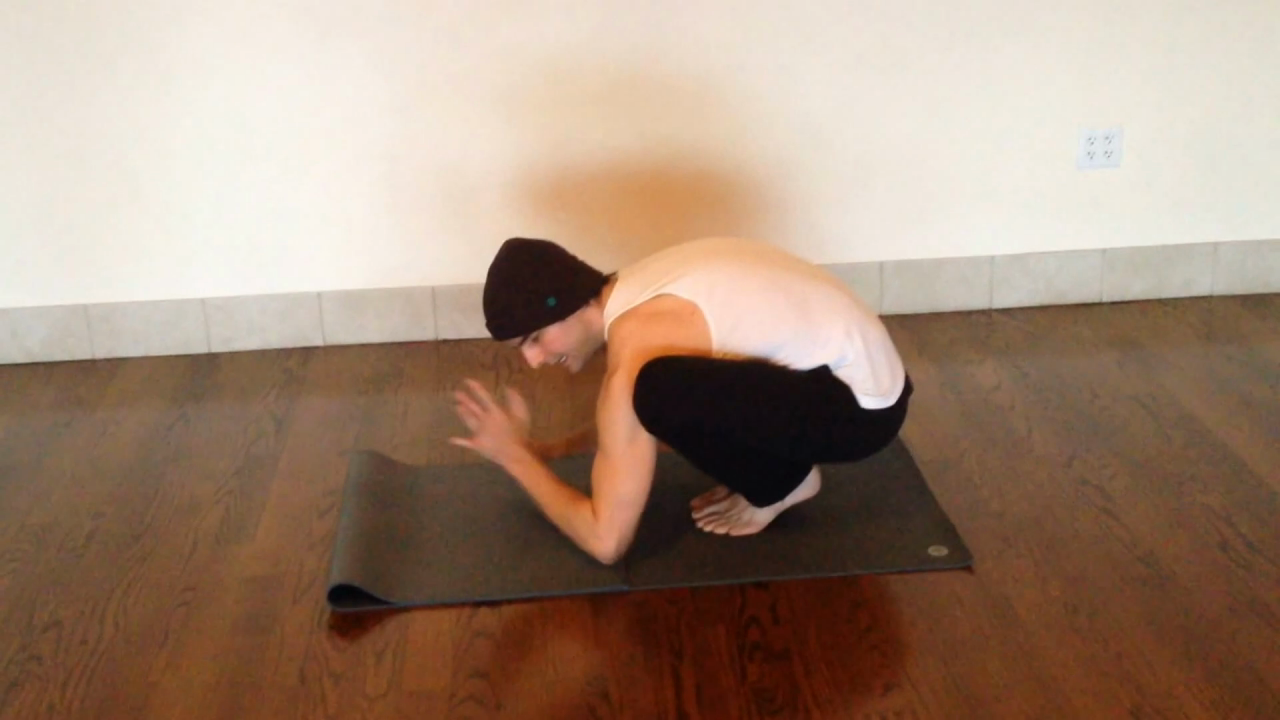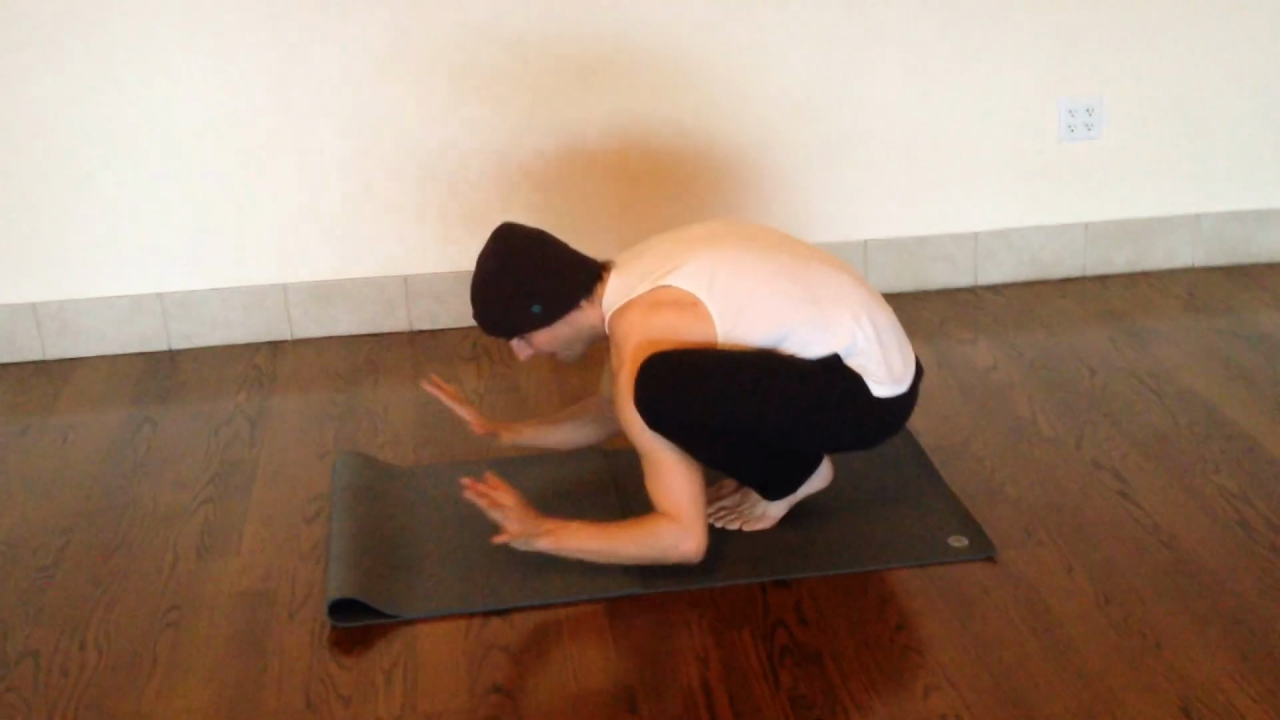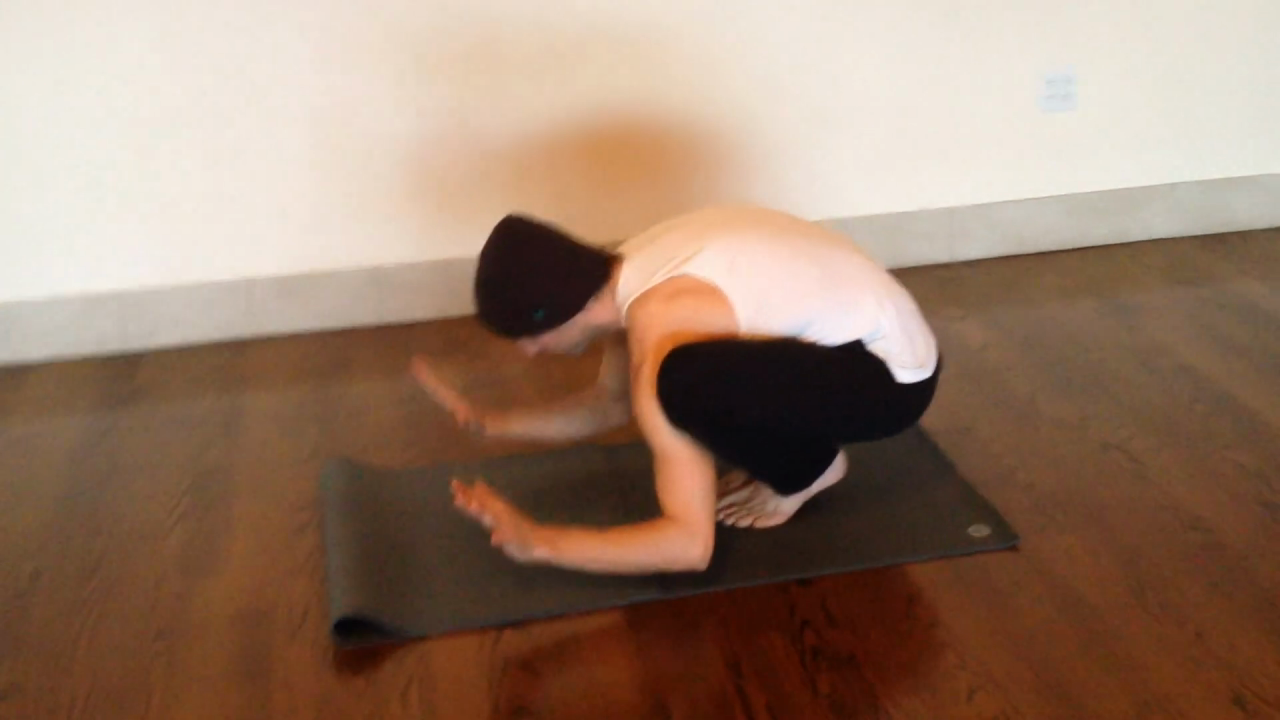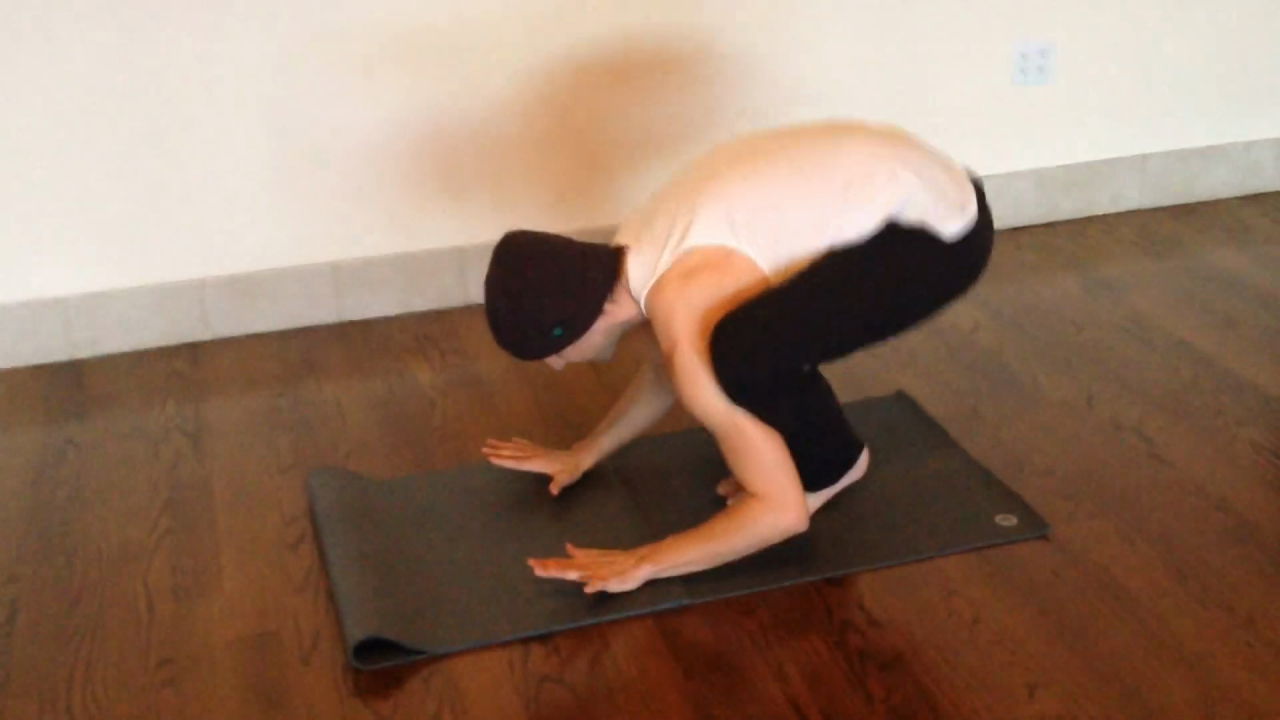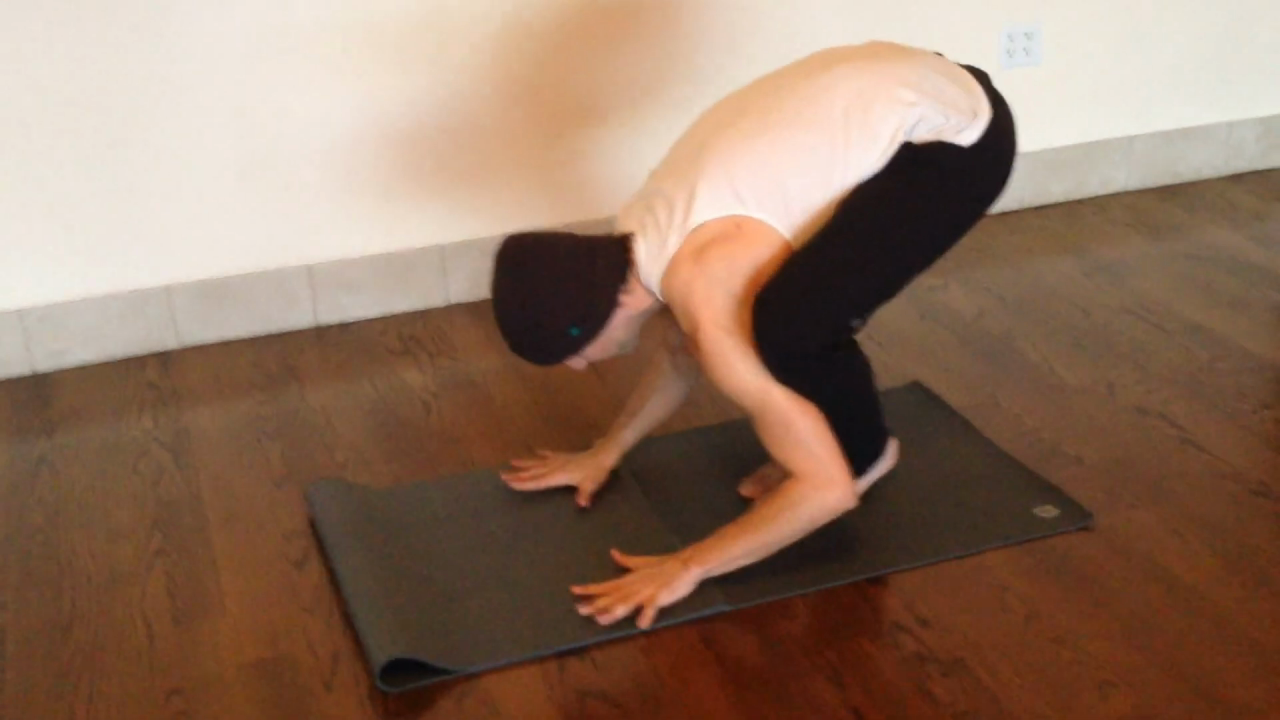
dt=0.5s
person 1, frame 1
left shoulder: (632, 359)
right shoulder: (631, 292)
left elbow: (606, 540)
right elbow: (632, 434)
right wrist: (540, 454)
left hip: (862, 406)
left knee: (658, 391)
left ankle: (780, 485)
right ankle: (769, 469)
person 1, frame 2
left shoulder: (644, 348)
right shoulder: (625, 284)
left elbow: (687, 538)
right elbow: (612, 413)
left wrist: (542, 533)
right wrist: (504, 432)
left hip: (872, 391)
right hip: (855, 341)
left knee: (663, 388)
left ankle: (791, 480)
right ankle: (782, 464)
person 1, frame 3
left shoulder: (662, 341)
right shoulder: (630, 272)
left elbow: (691, 543)
right elbow: (612, 403)
left wrist: (538, 542)
right wrist: (491, 422)
left hip: (893, 375)
right hip: (863, 327)
left knee: (685, 383)
left ankle: (806, 471)
right ankle: (793, 451)
person 1, frame 4
left shoulder: (687, 321)
right shoulder: (634, 252)
left elbow: (783, 511)
left wrist: (641, 563)
right wrist: (583, 454)
left hip: (940, 225)
left knee: (744, 351)
left ankle: (830, 466)
right ankle: (798, 452)
person 1, frame 5
left shoulder: (710, 303)
right shoulder: (640, 236)
left elbow: (828, 488)
right elbow: (681, 352)
left wrist: (687, 567)
right wrist: (604, 453)
left hip: (956, 133)
right hip: (896, 93)
left knee: (790, 323)
left ankle: (863, 453)
right ankle: (827, 435)
